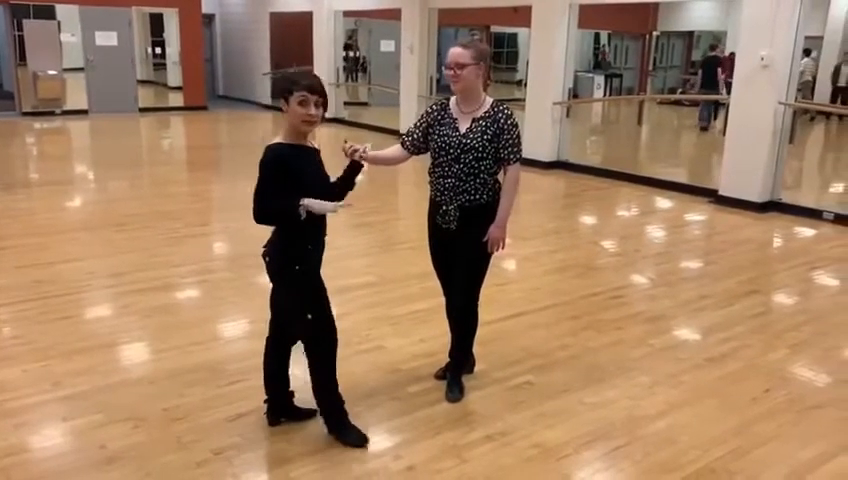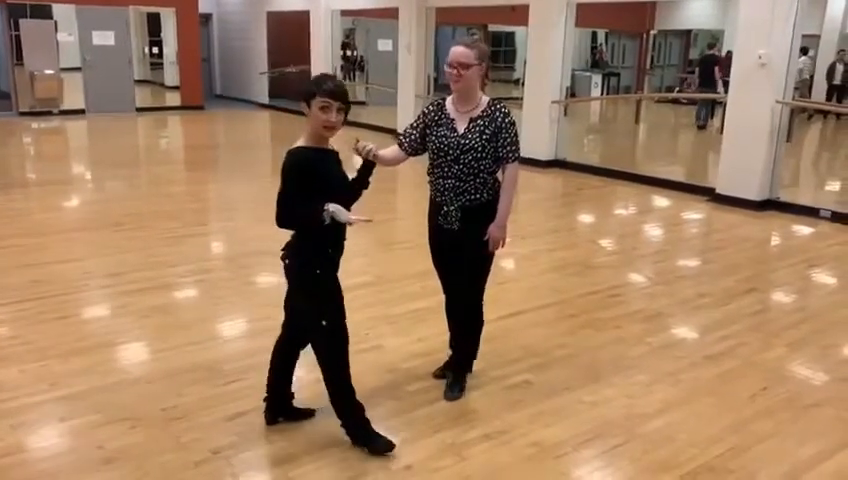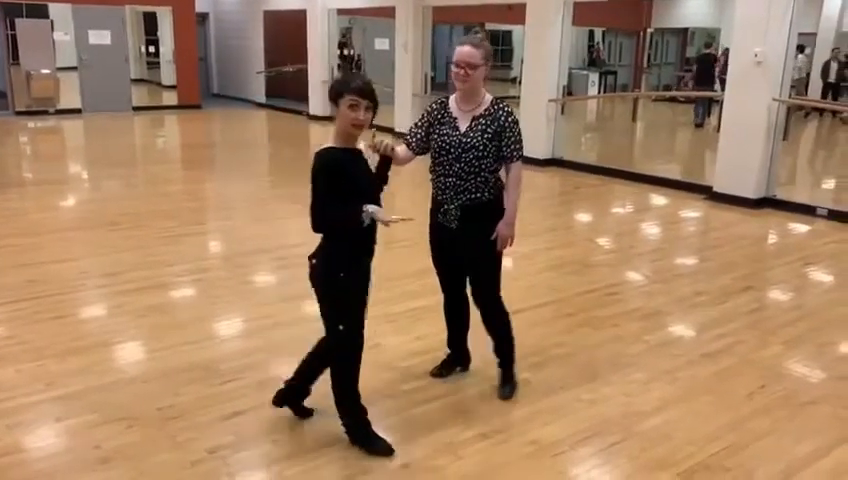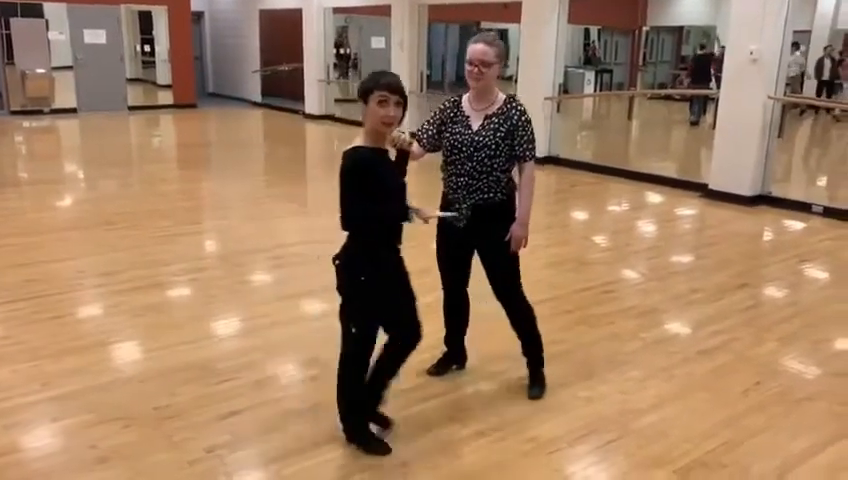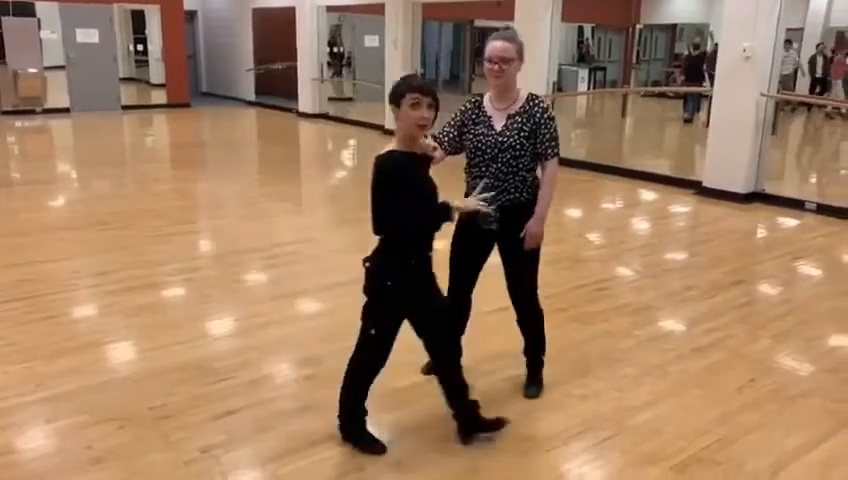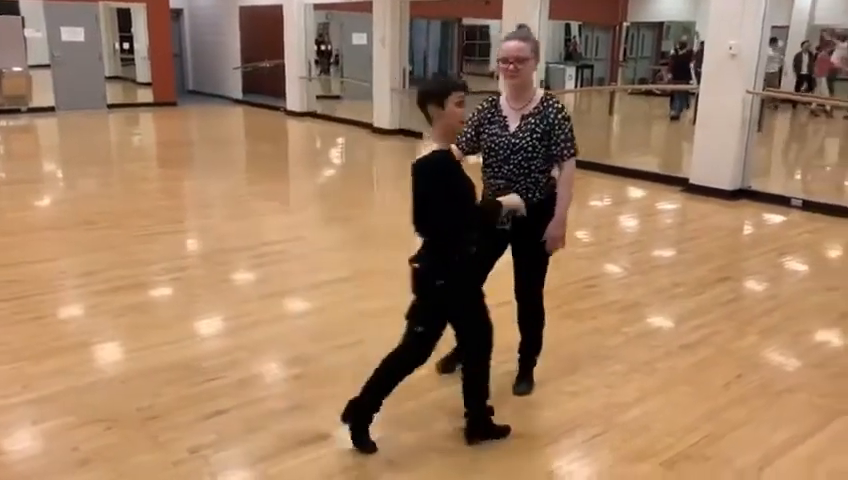
dt=0.2s
person 1, frame 1
left shoulder: (311, 152)
right shoulder: (276, 155)
left elbow: (325, 197)
right elbow: (262, 211)
left wrist: (353, 168)
right wrist: (303, 206)
left hip: (304, 255)
right hip: (290, 258)
left knee: (284, 330)
right knee: (321, 335)
left ankle: (278, 404)
right ankle: (335, 417)
person 1, frame 2
left shoulder: (330, 155)
right shoulder: (299, 159)
left elbow: (343, 199)
right elbow: (285, 216)
left wrist: (367, 166)
right wrist: (326, 212)
left hip: (321, 260)
right hip: (311, 263)
left knee: (296, 332)
right knee: (332, 341)
left ankle: (277, 404)
right ankle: (356, 426)
person 1, frame 3
left shoulder: (356, 155)
right shoulder: (328, 160)
right elbow: (321, 220)
left wrist: (385, 162)
right wrist: (366, 214)
left hip: (356, 263)
right hip: (337, 266)
left knee: (340, 338)
right knee: (347, 345)
left ankle: (291, 392)
right ankle: (357, 428)
person 1, frame 4
left shoulder: (384, 154)
right shoulder: (356, 160)
right elbow: (353, 220)
left wrist: (404, 159)
right wrist: (407, 212)
left hip: (388, 262)
right hip: (361, 268)
left knee: (407, 334)
right knee: (358, 345)
left ankle: (366, 403)
right ankle: (354, 424)
person 1, frame 5
left shoulder: (414, 159)
right shoulder: (389, 165)
right elbow: (387, 224)
left wrist: (427, 161)
right wrist: (449, 209)
left hip: (418, 268)
right hip: (391, 273)
left knee: (445, 341)
right knee: (373, 349)
left ankle: (467, 419)
right ankle: (350, 424)
person 1, frame 6
left shoulder: (444, 159)
right shoulder: (433, 166)
right elbow: (437, 224)
right wrist: (498, 205)
left hip: (457, 269)
right hip: (440, 273)
left knee: (478, 338)
right knee: (416, 349)
left ankle: (478, 421)
right ankle: (358, 414)
person 2, frame 1
left shoulder: (500, 117)
right shoulder: (437, 112)
left elbow: (511, 171)
right elbow: (403, 150)
left wrist: (501, 222)
right wrist: (367, 155)
left hip: (478, 218)
right hip: (441, 215)
left knee: (465, 295)
right knee: (450, 293)
left ankle: (457, 367)
right ankle: (464, 356)
person 2, frame 2
left shoulder: (497, 115)
right shoulder: (434, 112)
left elbow: (510, 169)
right elbow: (401, 151)
left wrist: (501, 220)
right wrist: (374, 155)
left hip: (479, 218)
right hip: (441, 215)
left knee: (469, 295)
right knee: (451, 292)
left ankle: (460, 368)
right ankle: (459, 355)
person 2, frame 3
left shoulder: (500, 114)
right shoulder: (437, 111)
left elbow: (514, 168)
right elbow: (407, 152)
left wrist: (509, 219)
right wrist: (389, 151)
left hip: (482, 216)
right hip: (443, 214)
left knee: (486, 294)
right knee: (451, 291)
left ankle: (506, 366)
right ankle: (457, 353)
person 2, frame 4
left shoulder: (513, 112)
right shoulder: (449, 109)
left elbow: (527, 168)
right elbow: (419, 148)
left wrist: (522, 219)
left hip: (494, 217)
right hip: (453, 214)
left knee: (509, 292)
right knee: (453, 289)
left ankle: (536, 365)
right ankle: (454, 352)
person 2, frame 5
left shoulder: (536, 110)
right shoulder: (471, 109)
left elbow: (550, 166)
right elbow: (440, 150)
left wrist: (539, 218)
left hip: (517, 217)
right hip: (475, 214)
left knee: (523, 295)
right knee: (458, 287)
left ankle: (535, 366)
person 2, frame 6
left shoulder: (552, 110)
right shoulder: (488, 108)
left elbow: (567, 167)
right elbow: (459, 150)
left wrist: (559, 218)
left hip: (534, 216)
left knee: (528, 294)
left ankle: (526, 366)
right ankle: (464, 348)
